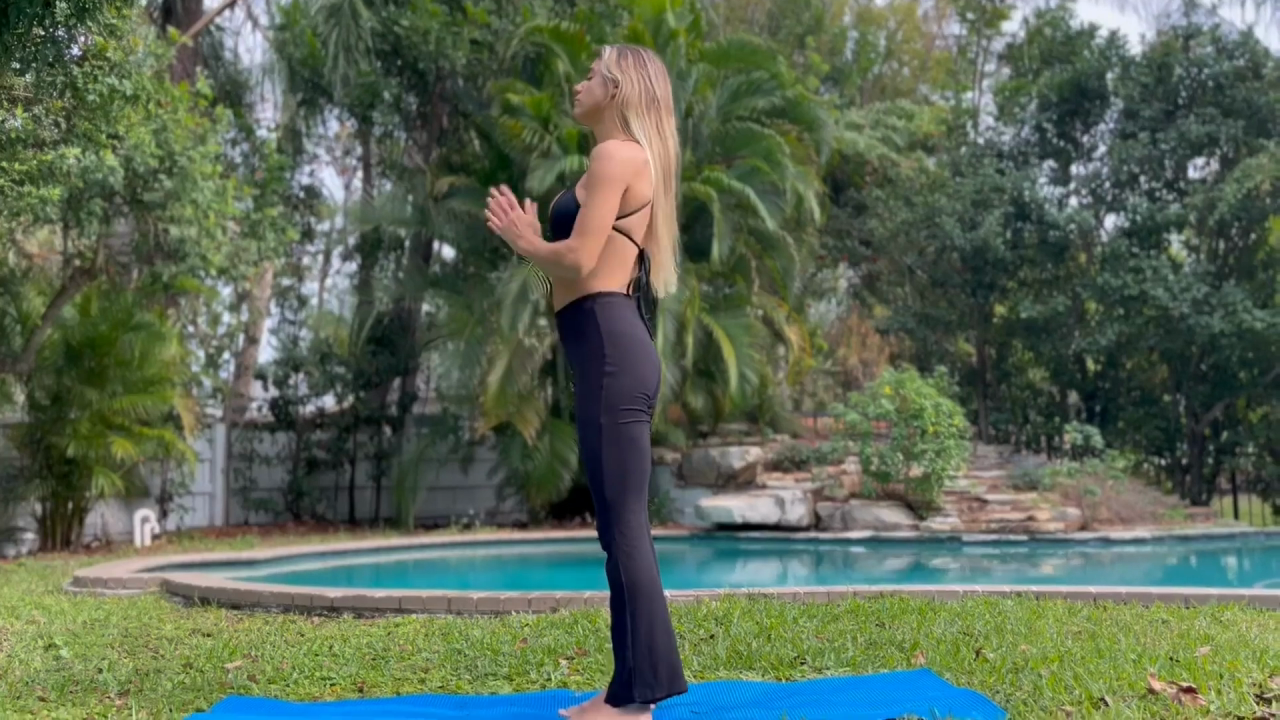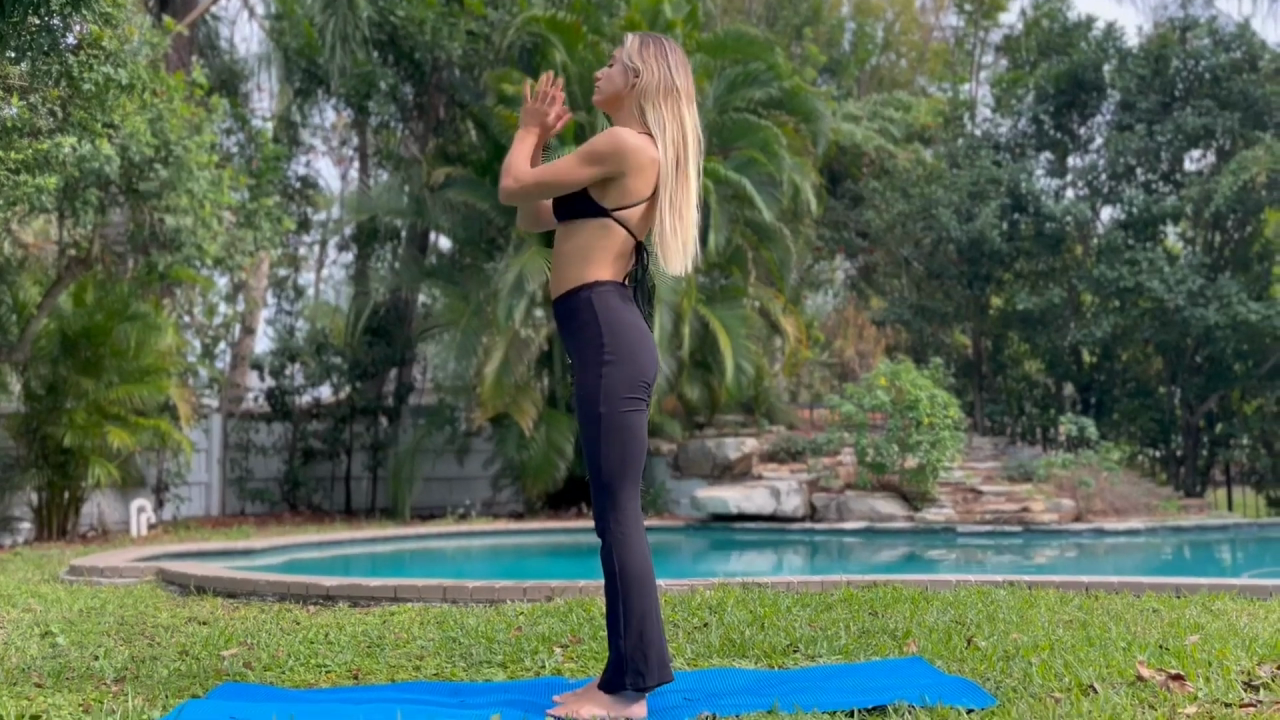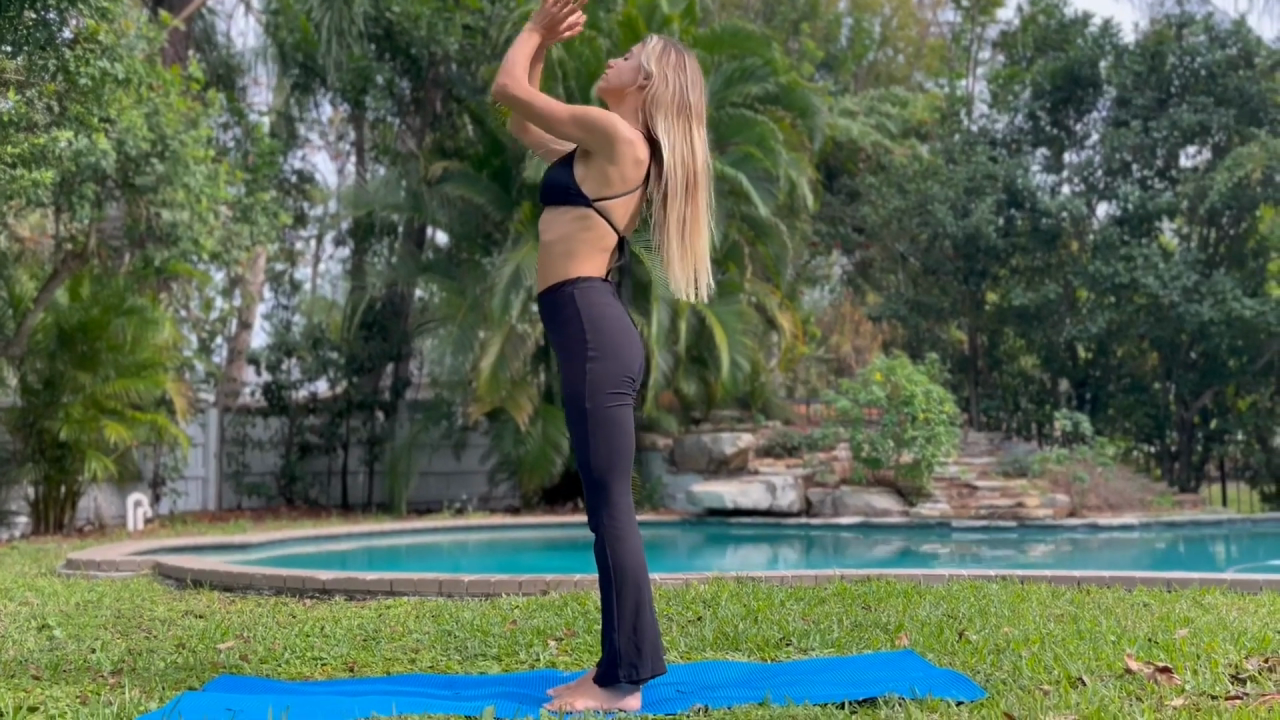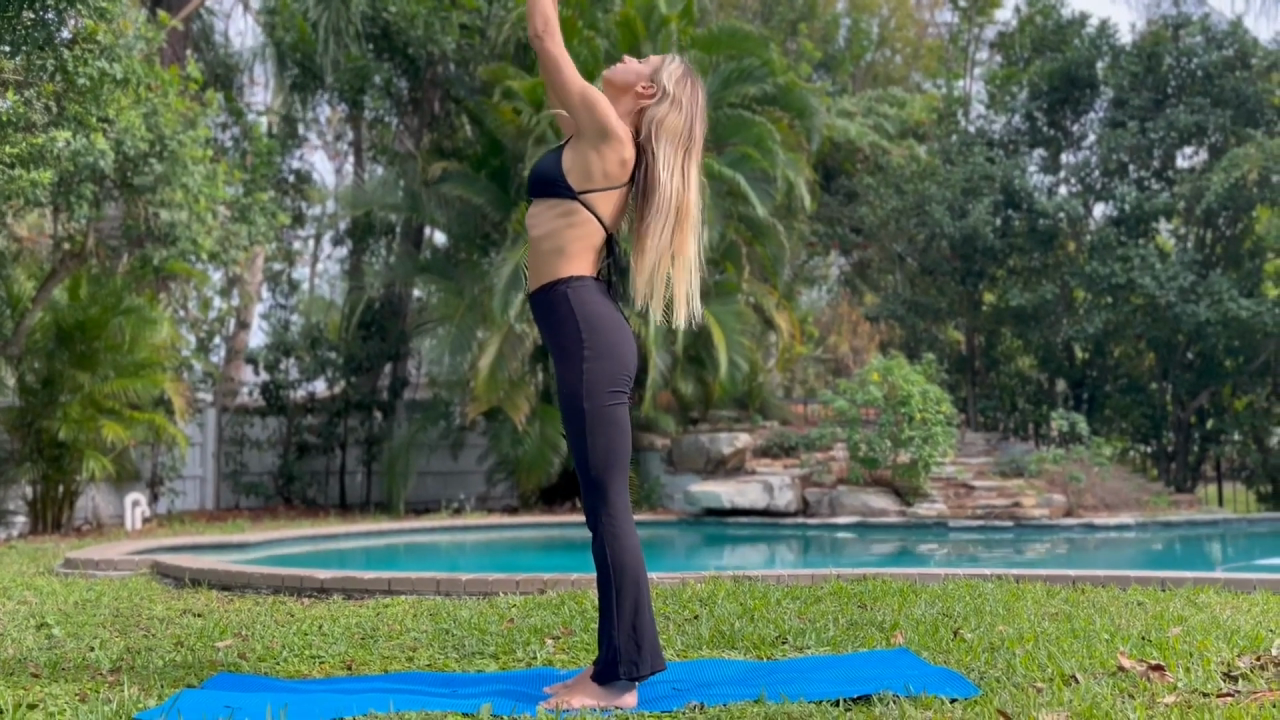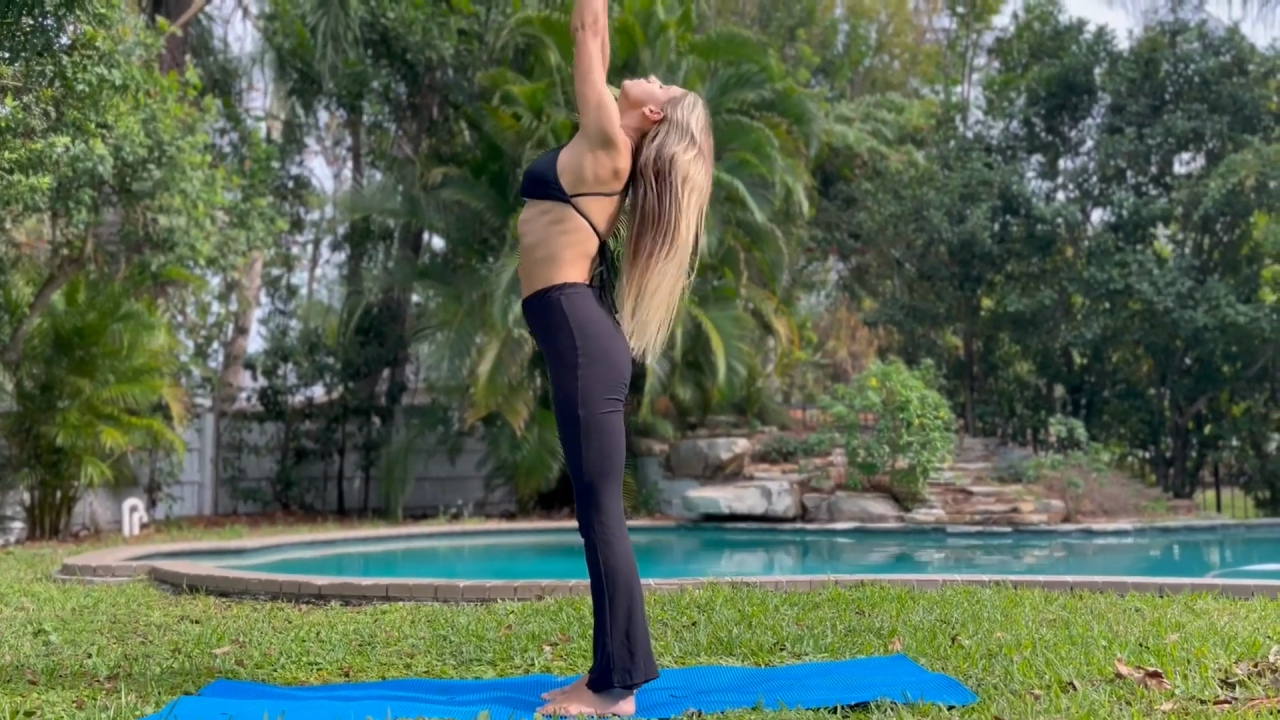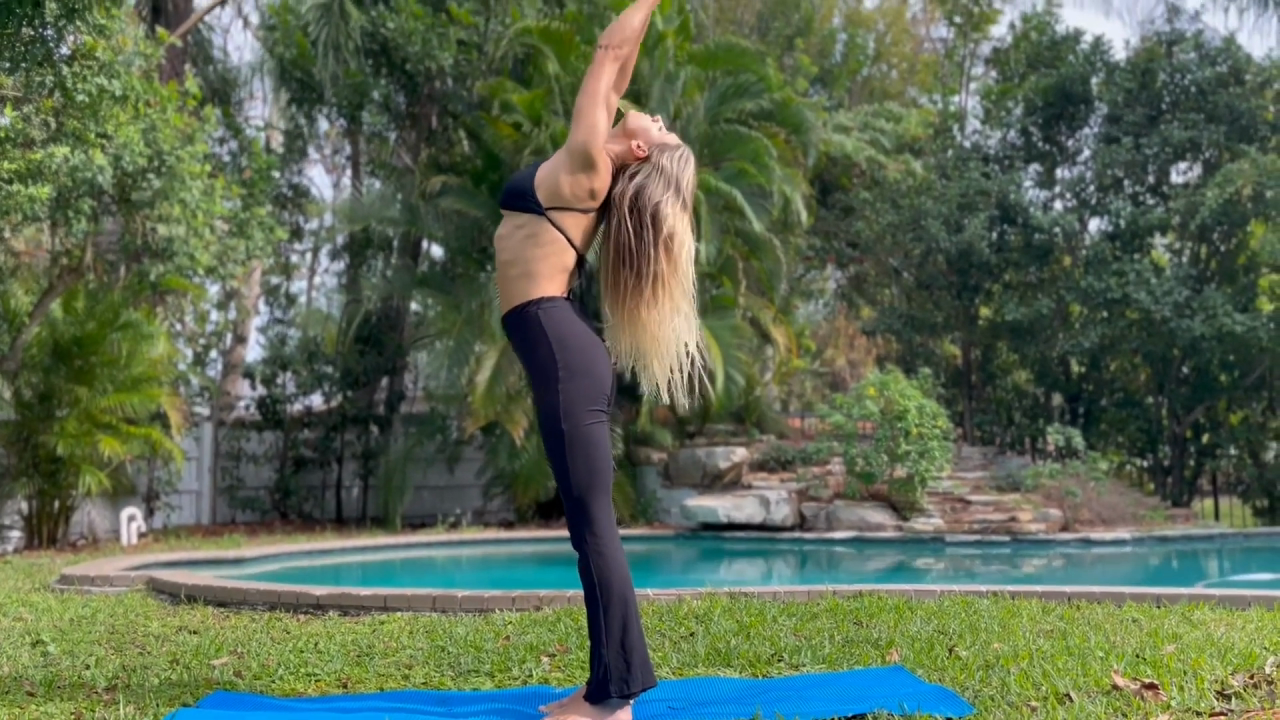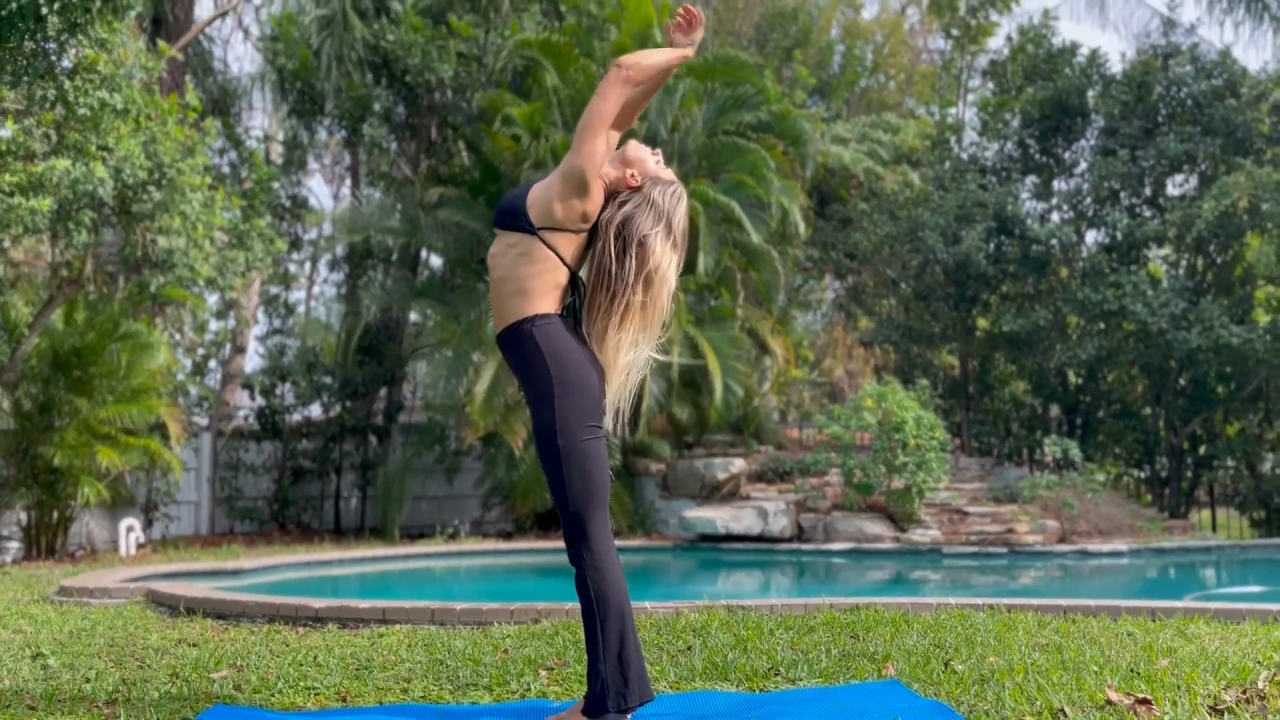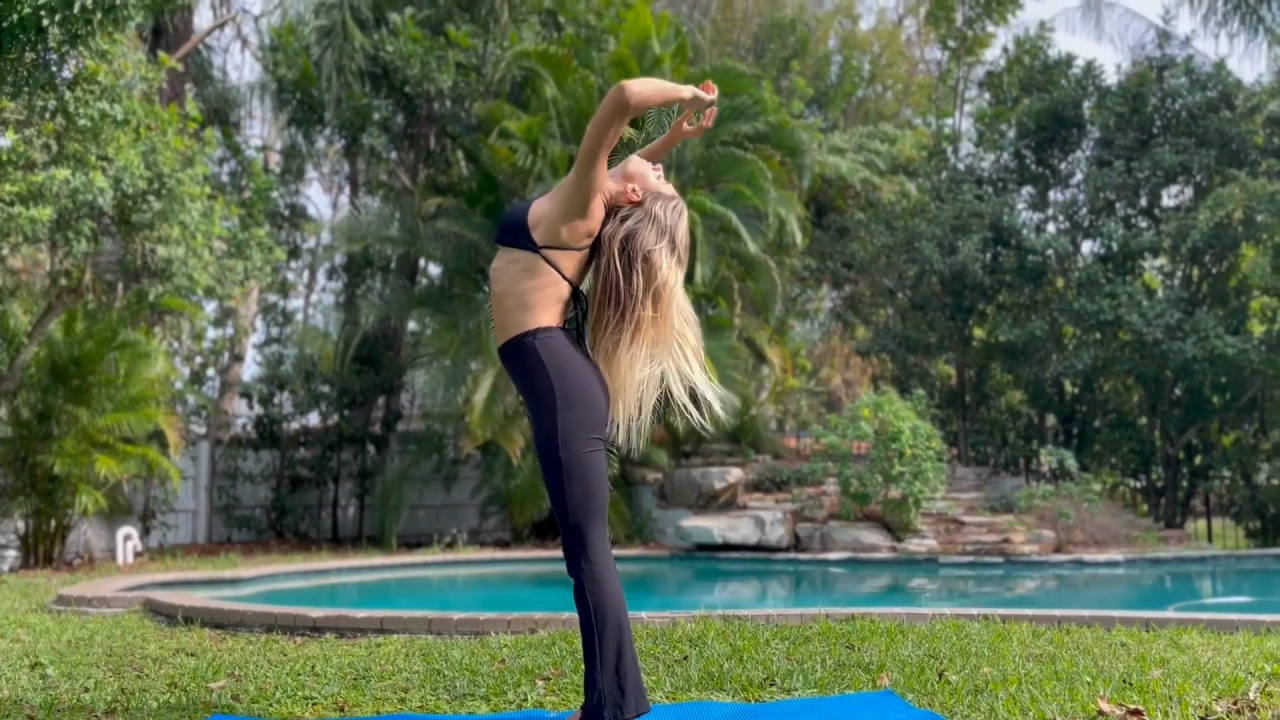
dt=0.4s
person 1, frame 1
left shoulder: (616, 156)
right shoulder: (622, 163)
left elbow: (579, 262)
left wrist: (527, 241)
right wrist: (531, 237)
left hip: (610, 351)
right hip: (609, 351)
left knee: (623, 528)
right knee: (622, 527)
person 1, frame 2
left shoulder: (623, 143)
right shoulder: (627, 154)
left elbow: (515, 188)
right elbow: (536, 217)
left wrist: (529, 132)
right wrist: (538, 135)
left hip: (606, 338)
right hip: (605, 339)
left knee: (618, 516)
right knee: (616, 516)
person 1, frame 3
left shoulder: (615, 134)
right shoulder: (604, 148)
left elbow: (505, 90)
right elbow: (521, 126)
left hip: (592, 334)
right hip: (592, 334)
left knee: (610, 508)
right knee: (607, 508)
left ankle: (623, 681)
right ankle: (620, 667)
person 1, frame 4
left shoulder: (607, 131)
right shoulder: (597, 139)
left hip: (585, 332)
right hip: (584, 332)
left knee: (608, 507)
right knee: (604, 507)
left ankle: (619, 678)
right ankle: (618, 664)
person 1, frame 5
left shoulder: (606, 141)
right shoulder: (605, 149)
left hip: (579, 336)
right hip: (579, 337)
left knee: (599, 512)
right knee: (597, 511)
person 1, frame 6
left shoulder: (587, 162)
right shoulder: (592, 171)
right elbow: (613, 73)
left hip: (559, 350)
right hip: (563, 351)
left knee: (592, 523)
right knee: (590, 523)
person 1, frame 7
left shoulder: (580, 185)
right shoulder: (589, 192)
left elbow: (621, 73)
right elbow: (620, 106)
left hip: (554, 367)
right hip: (558, 368)
left knee: (589, 536)
right knee: (588, 536)
person 1, frame 8
left shoulder: (582, 204)
right shoulder: (593, 209)
left elbow: (620, 96)
right elbow: (613, 161)
left wrist: (685, 96)
right wrist: (679, 132)
left hip: (557, 379)
right hip: (559, 381)
left knee: (587, 548)
right knee: (585, 548)
